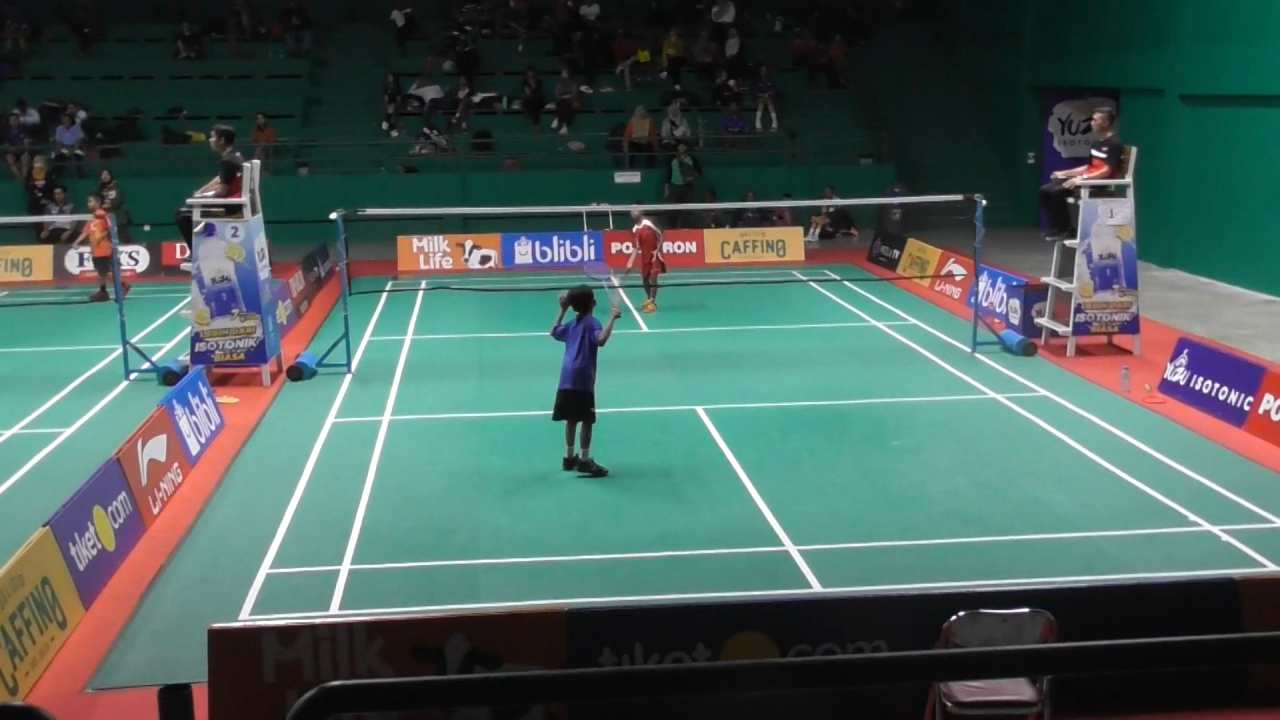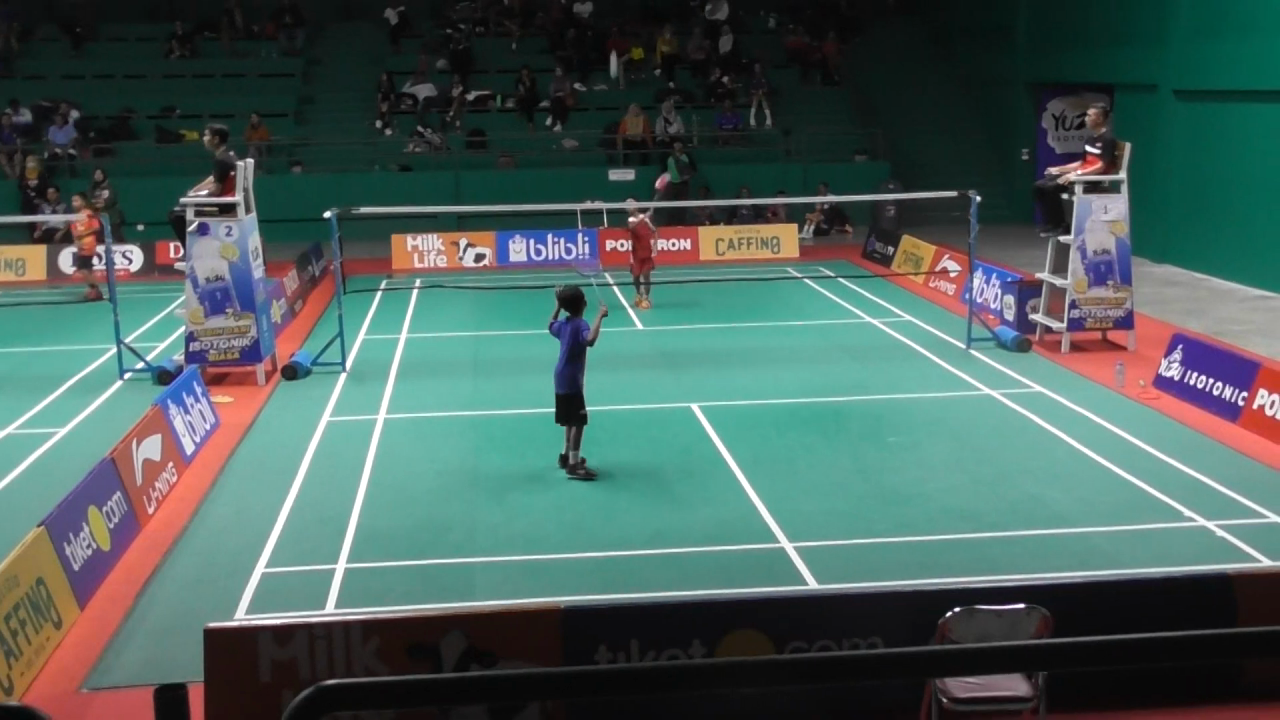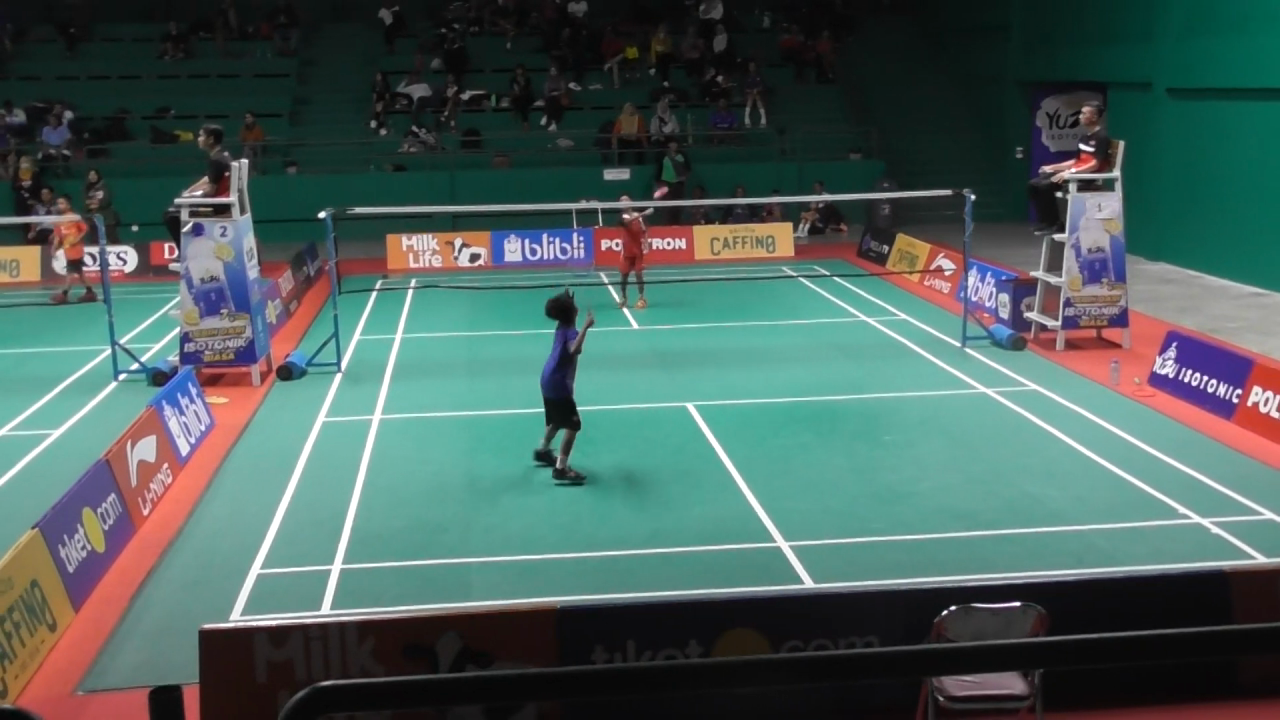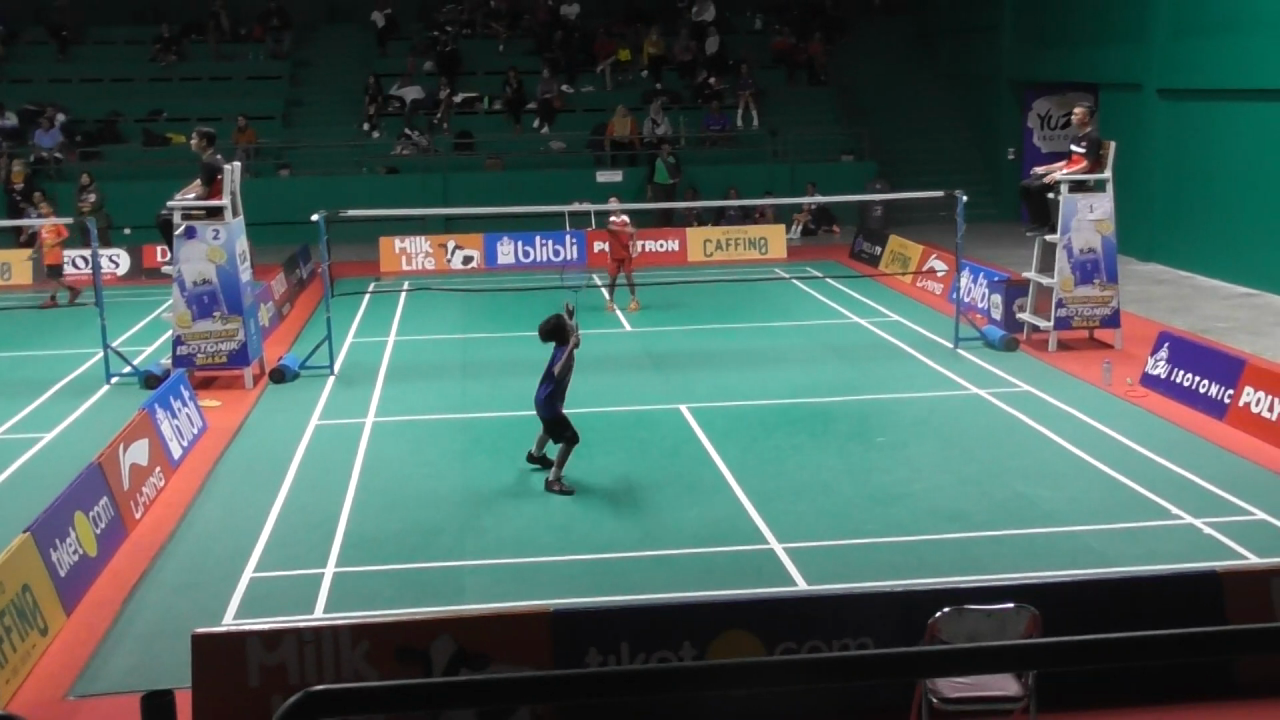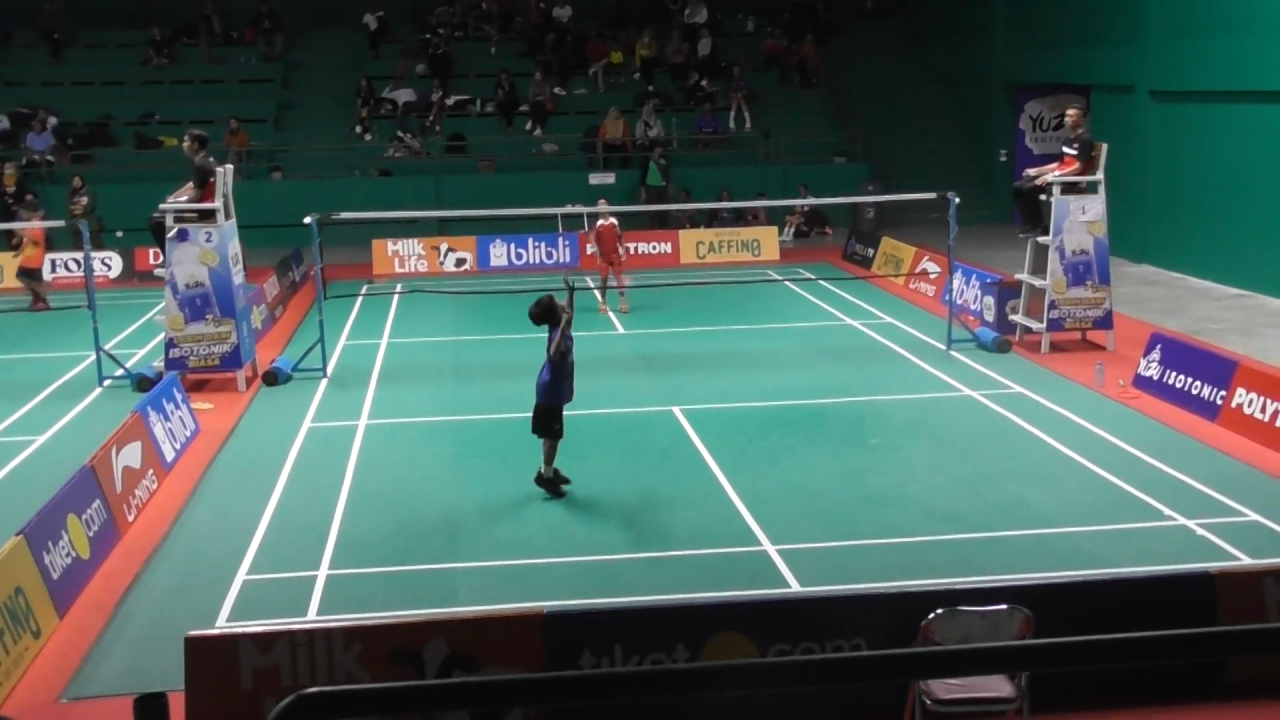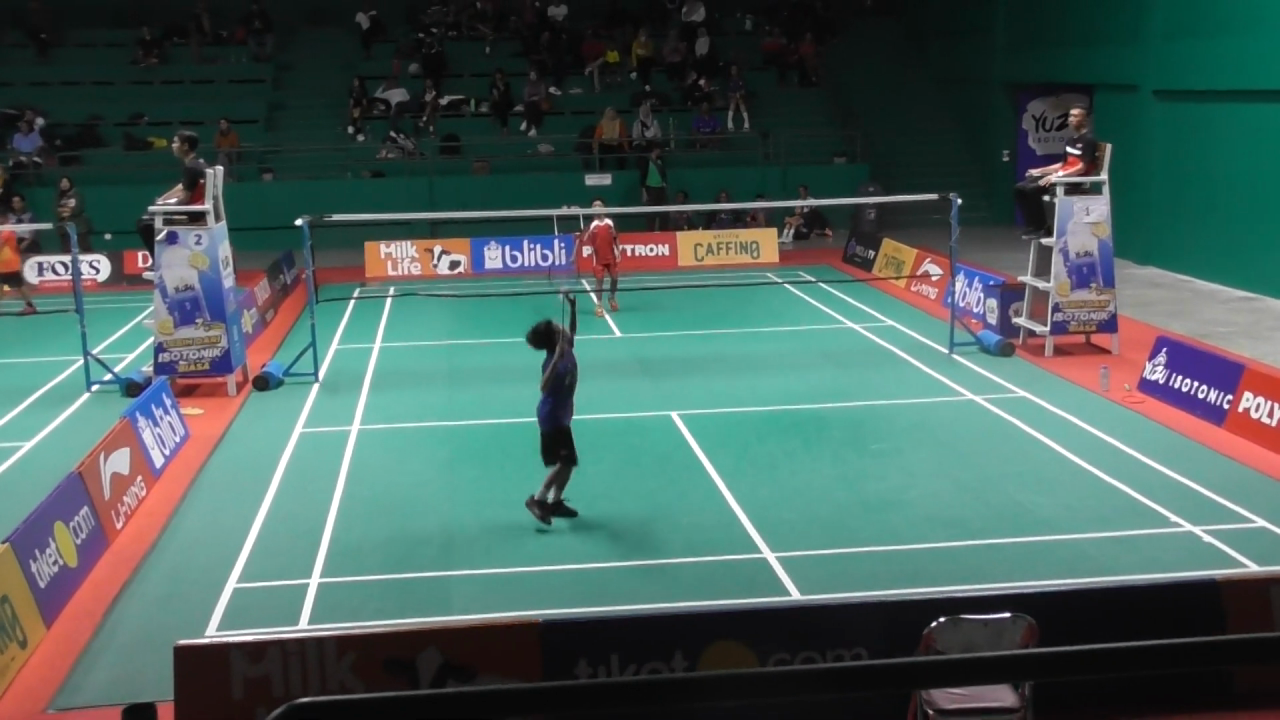
dt=0.2s
person 1, frame 1
left shoulder: (570, 325)
right shoulder: (592, 323)
left elbow: (553, 332)
right elbow: (601, 340)
left wrist: (563, 309)
right wrist: (612, 317)
left hip: (567, 378)
right hip: (582, 379)
left knee: (571, 419)
right knee: (586, 420)
left ankle: (570, 457)
right ankle: (585, 460)
person 1, frame 2
left shoulder: (563, 324)
right shoulder: (580, 324)
left elbow: (551, 326)
right elbow: (590, 340)
left wrist: (558, 305)
right wrist: (599, 317)
left hip: (561, 379)
right hip: (572, 380)
left knee: (570, 420)
right knee: (578, 421)
left ankle: (566, 456)
right ankle: (574, 464)
person 1, frame 3
left shoulder: (562, 328)
right shoulder: (570, 332)
right elbow: (574, 350)
left wrist: (554, 309)
right wrist: (585, 327)
left hip: (549, 382)
right hip: (559, 385)
left knee: (557, 420)
right knee: (572, 425)
left ankle: (543, 451)
right ankle: (561, 468)
person 1, frame 4
left shoulder: (562, 345)
right shoulder: (563, 351)
right elbow: (558, 373)
left wrist: (568, 316)
right wrist: (571, 349)
left hip: (544, 400)
right hip: (550, 403)
left knee: (551, 429)
right knee: (570, 439)
left ankle: (535, 454)
right ankle: (553, 480)
person 1, frame 5
left shoulder: (561, 327)
right shoulder: (557, 332)
left elbow: (568, 312)
right elbow: (554, 353)
left wrist: (570, 293)
right wrist: (564, 325)
left hip: (556, 389)
right hip: (552, 391)
left knee: (548, 426)
right knee: (553, 434)
left ankle: (549, 470)
right ankle: (545, 475)
person 1, frame 6
left shoulder: (565, 348)
right shoulder: (554, 359)
left elbow: (572, 333)
right elbow: (544, 387)
left wrist: (573, 308)
right wrist: (558, 356)
left hip: (560, 416)
right hip: (554, 418)
left knee: (567, 463)
right knee: (565, 463)
left ankle: (555, 501)
right ankle: (537, 499)
